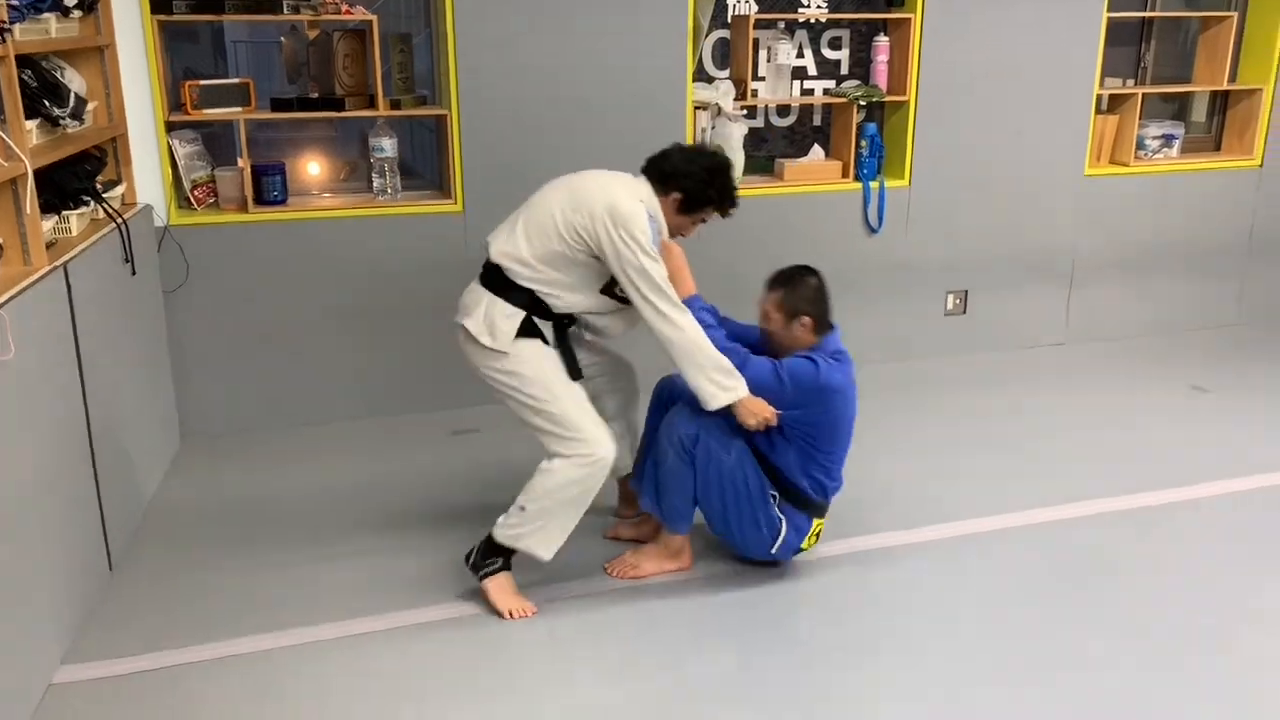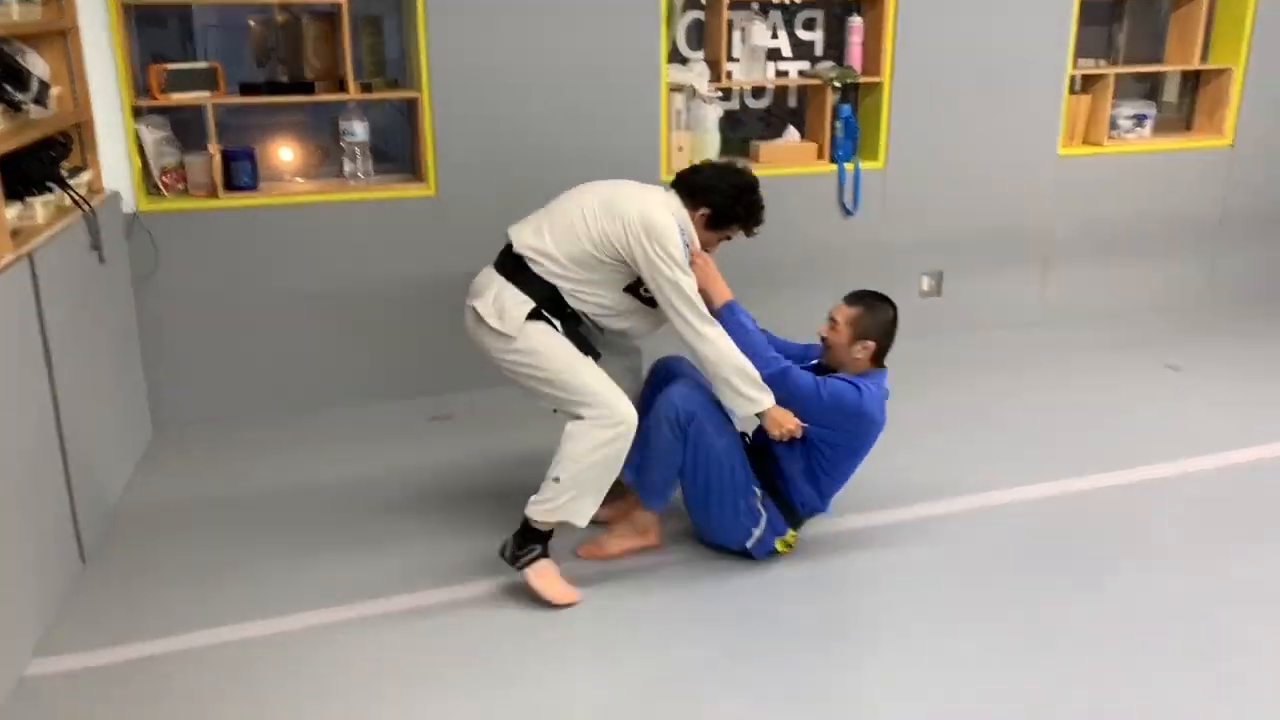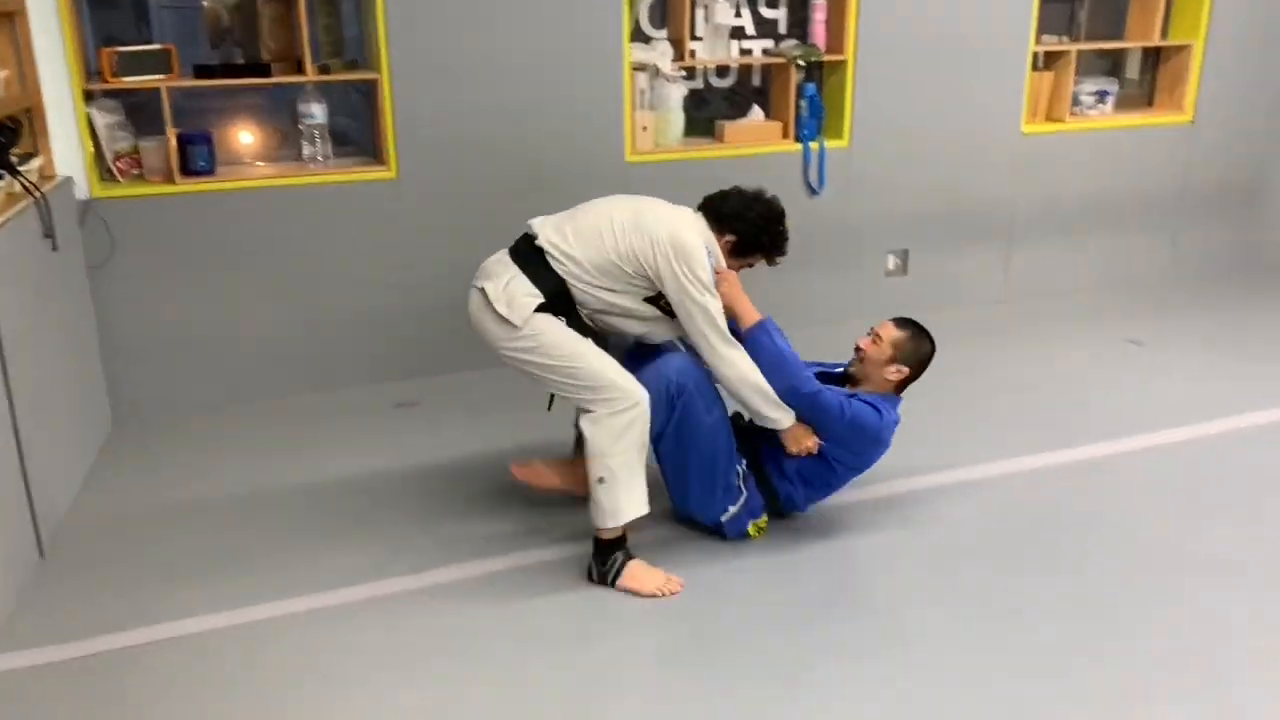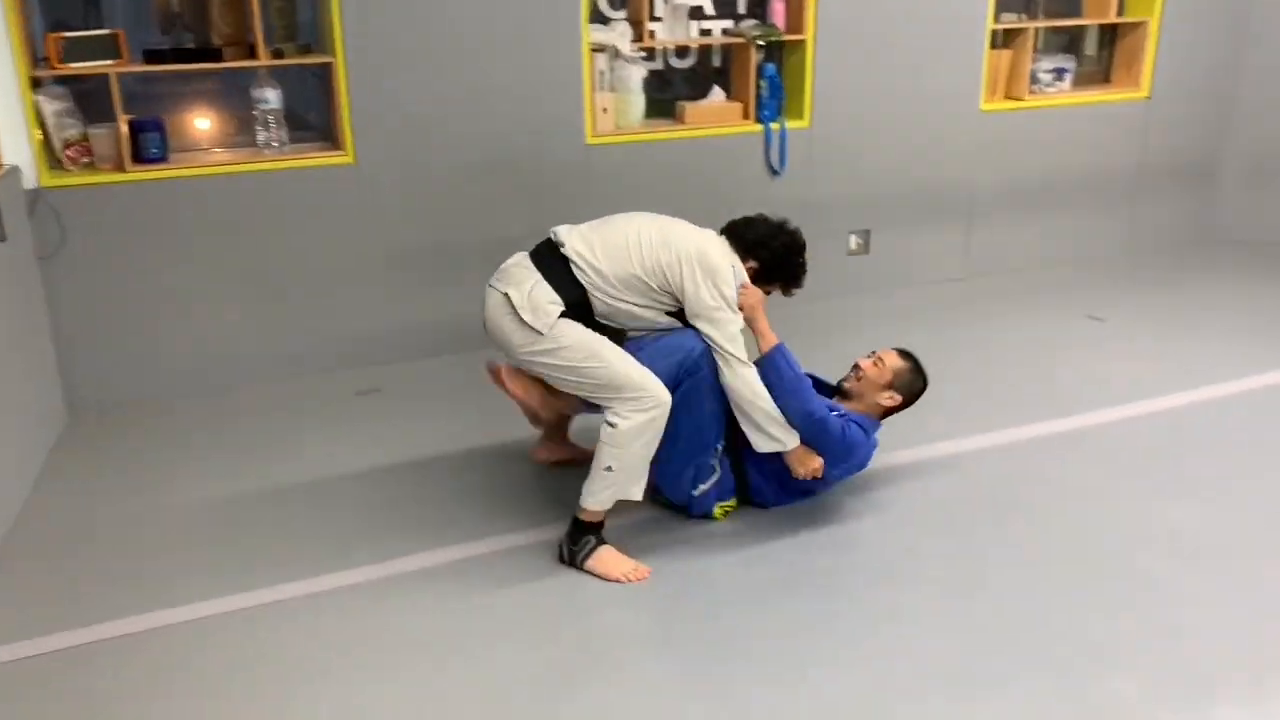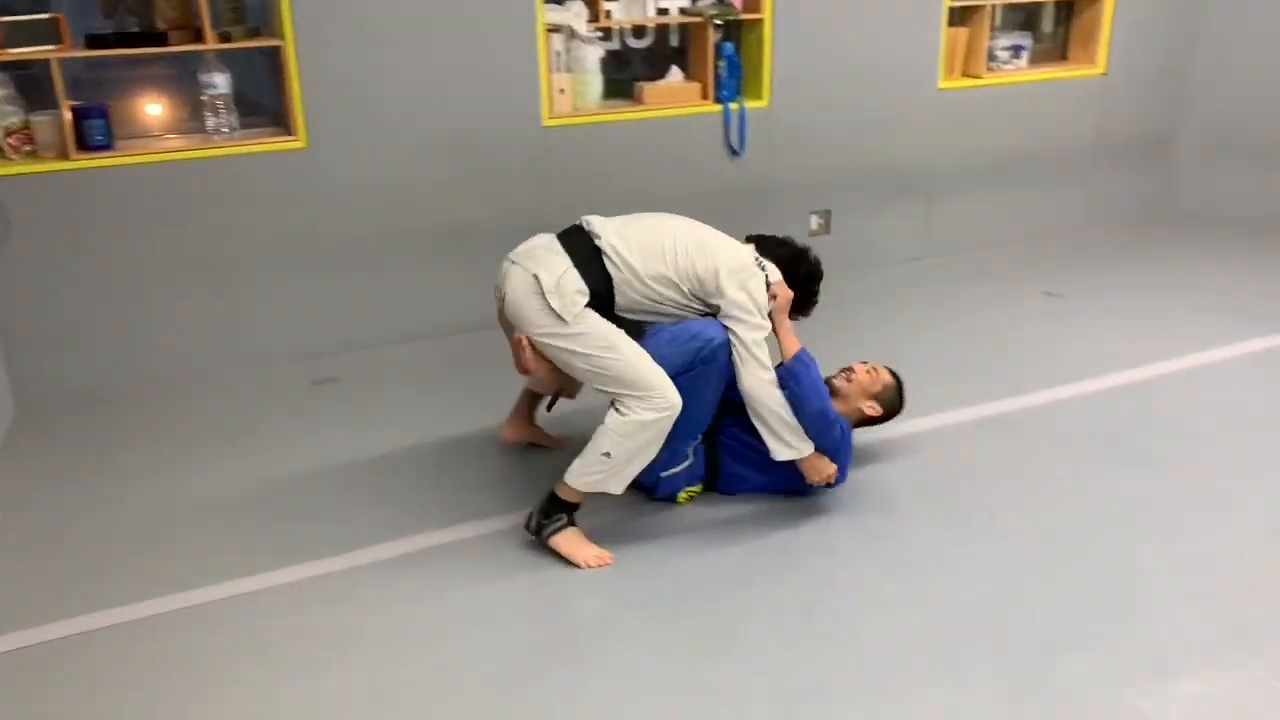
dt=0.1s
person 1, frame 1
left shoulder: (620, 192)
right shoulder: (628, 214)
left elbow: (625, 295)
right elbow: (666, 317)
right wrist: (735, 396)
left hip: (532, 316)
right hip: (502, 328)
left knee: (613, 380)
right knee: (589, 450)
right ankle: (493, 557)
person 1, frame 2
left shoulder: (650, 206)
right shoulder: (661, 229)
left elbow: (663, 313)
right elbow: (700, 332)
right wrist: (765, 408)
left hip: (528, 299)
right hip: (507, 312)
left knee: (627, 365)
right knee: (612, 416)
right ankle: (530, 542)
person 1, frame 3
left shoulder: (672, 224)
right shoulder: (686, 249)
right elbow: (719, 350)
right wrist: (784, 423)
left hip: (512, 286)
right hip: (510, 303)
right knee: (623, 399)
left ankle: (589, 458)
right ankle: (609, 553)
person 1, frame 4
left shoulder: (698, 251)
right shoulder: (716, 269)
right elbow: (736, 373)
right wrist: (791, 448)
left hip: (516, 288)
right hip: (526, 307)
right knee: (646, 399)
left ankle: (553, 436)
right ankle: (582, 537)
person 1, frame 5
left shoulder: (716, 254)
right shoulder: (746, 277)
right elbow: (755, 379)
right wrist: (804, 454)
left hip: (528, 268)
right hip: (545, 292)
right knee: (656, 401)
left ankle: (520, 419)
right ankle: (554, 516)
person 2, frame 1
left shoulder: (817, 378)
right shoulder: (807, 346)
left elbow: (729, 368)
right elbow: (725, 329)
left wrist: (683, 284)
left hip: (775, 526)
right hip: (769, 482)
left knee: (687, 425)
right knee: (672, 391)
left ankle: (673, 545)
right ankle: (654, 516)
person 2, frame 2
left shoulder: (857, 404)
right shoulder: (831, 362)
left elbow: (772, 374)
left wrist: (718, 292)
left hip: (749, 527)
left knee: (682, 400)
right knee: (671, 371)
left ankle: (642, 523)
right ankle: (634, 496)
person 2, frame 3
left shoulder: (869, 424)
right shoulder: (845, 378)
left elbow: (797, 390)
left wrist: (741, 305)
left hip: (726, 505)
left knee: (678, 374)
right knee: (652, 353)
person 2, frame 4
left shoulder: (851, 441)
right shoulder: (825, 392)
left elbow: (805, 415)
left wrist: (758, 321)
left hip: (703, 487)
left knee: (693, 350)
left ankle: (568, 403)
person 2, frame 5
left shoulder: (833, 444)
right shoulder: (813, 387)
left elbow: (816, 421)
left wrist: (782, 324)
left hip: (672, 466)
left knee: (711, 341)
